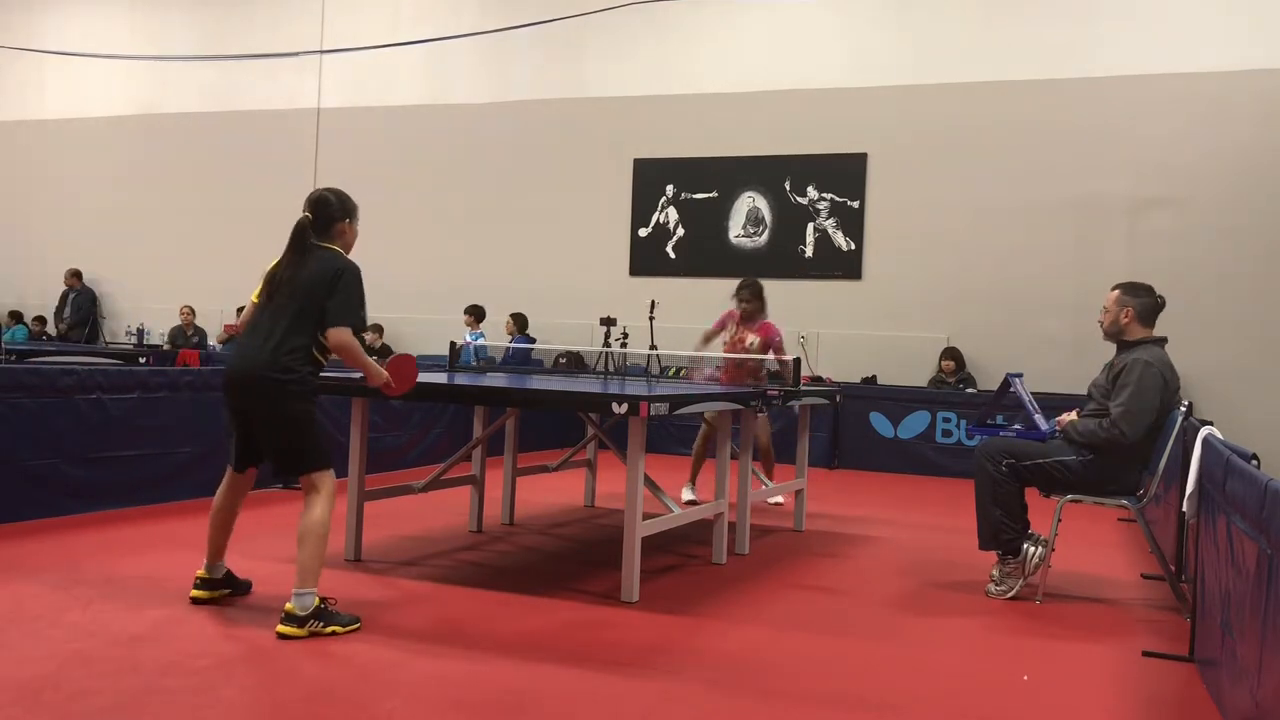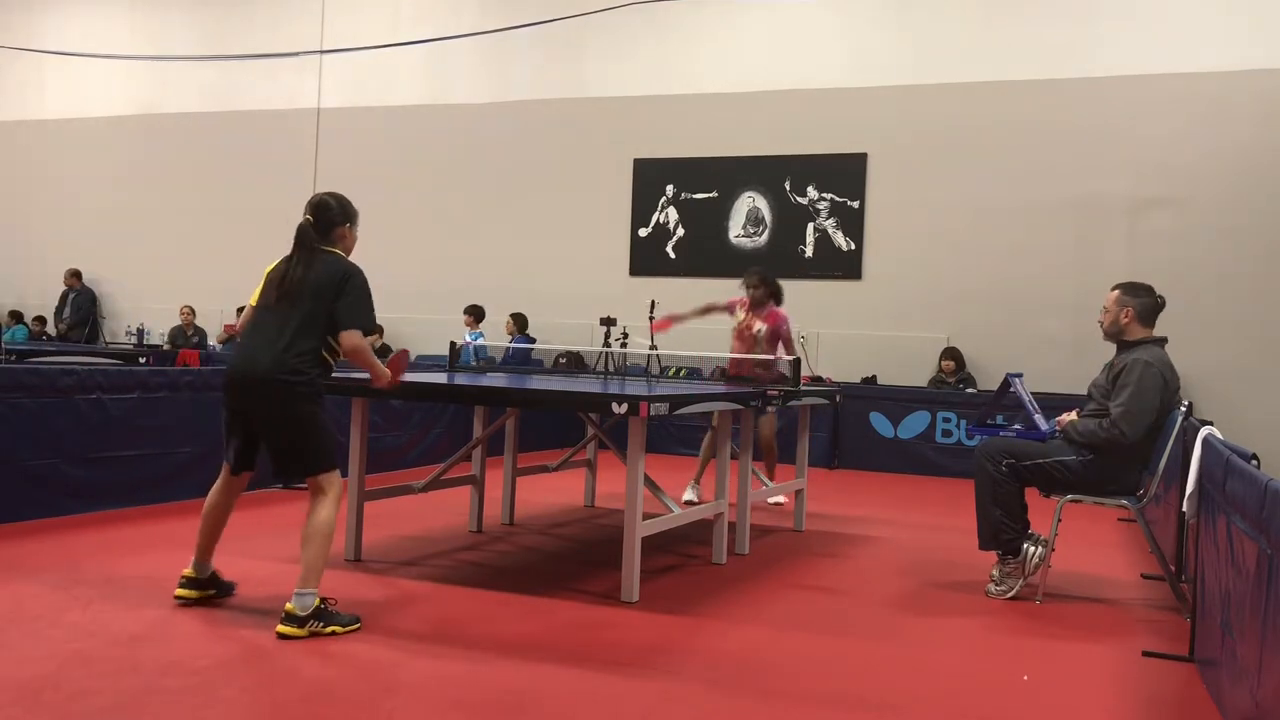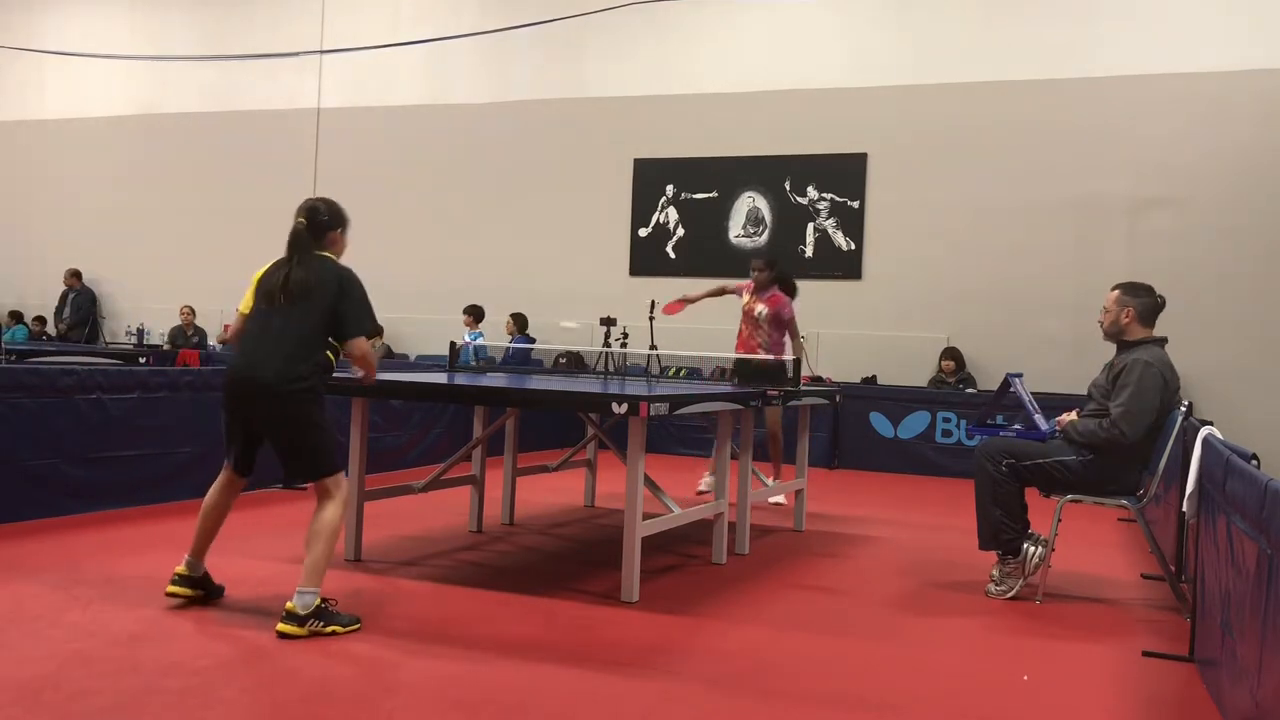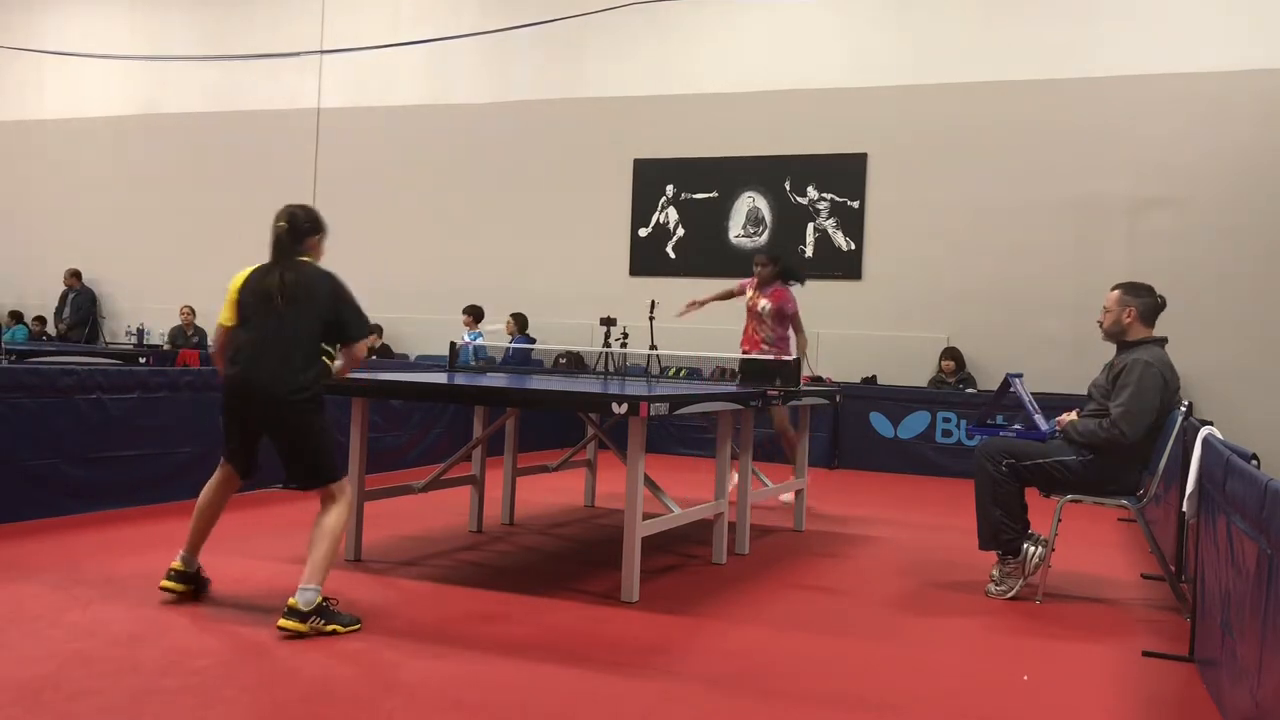
dt=0.1s
person 1, frame 1
left shoulder: (285, 262)
right shoulder: (342, 269)
left elbow: (244, 324)
right elbow: (338, 338)
right wrist: (373, 371)
left hip: (239, 374)
right hip: (282, 383)
left knee: (240, 473)
right knee: (320, 486)
left ankle: (211, 575)
right ankle: (302, 608)
person 1, frame 2
left shoulder: (284, 266)
right shoulder: (347, 273)
left elbow: (244, 326)
right elbow: (349, 342)
right wrist: (378, 371)
left hip: (242, 376)
right hip: (288, 385)
left knee: (233, 474)
right knee: (326, 487)
left ankle: (199, 575)
right ankle: (303, 608)
person 1, frame 3
left shoulder: (271, 272)
right shoulder: (342, 278)
left elbow: (237, 331)
right elbow: (360, 350)
right wrist: (369, 369)
left hip: (242, 383)
right hip: (293, 391)
left knee: (232, 476)
right knee: (333, 491)
left ankle: (191, 573)
right ankle: (303, 607)
person 1, frame 4
left shoulder: (250, 277)
right shoulder: (327, 284)
left elbow: (219, 344)
right elbow: (358, 352)
right wrist: (341, 367)
left hip: (243, 390)
right hip: (295, 398)
left knee: (229, 473)
right knee: (337, 496)
left ankle: (185, 568)
right ankle: (305, 604)
person 2, frame 1
left shoulder: (1144, 365)
right shoulder: (1134, 356)
left elbow: (1120, 431)
left wrist: (1072, 427)
right wrist: (1077, 420)
left hip: (1106, 467)
right hip: (1094, 453)
left knee: (993, 453)
right knee: (998, 449)
left ankle: (1014, 551)
right ankle: (1020, 542)
person 2, frame 2
left shoulder: (1144, 365)
right shoulder: (1134, 356)
left elbow: (1120, 431)
left wrist: (1072, 427)
right wrist: (1077, 420)
left hip: (1105, 467)
right hip: (1095, 454)
left knee: (993, 453)
right knee: (998, 450)
left ankle: (1014, 551)
right ankle: (1020, 542)
person 2, frame 3
left shoulder: (1144, 365)
right shoulder: (1133, 356)
left elbow: (1120, 432)
left wrist: (1073, 427)
right wrist: (1078, 419)
left hip: (1106, 467)
right hip: (1095, 454)
left knee: (993, 453)
right knee: (998, 449)
left ankle: (1014, 551)
right ankle: (1020, 542)
person 2, frame 4
left shoulder: (1145, 365)
right shoulder: (1134, 356)
left elbow: (1120, 431)
left wrist: (1073, 427)
right wrist: (1078, 419)
left hip: (1105, 467)
right hip: (1095, 454)
left knee: (993, 453)
right knee: (998, 449)
left ankle: (1014, 551)
right ankle: (1021, 543)
person 3, frame 1
left shoulder: (770, 330)
right shoulder: (729, 317)
right elbow: (707, 338)
right hip: (726, 385)
left knee: (763, 444)
right knee: (706, 433)
right ankle: (690, 486)
person 3, frame 2
left shoulder: (778, 318)
right shoulder: (740, 305)
left elbow: (792, 354)
right elbow: (713, 307)
right wrist: (686, 315)
left hip: (763, 382)
right hip: (735, 378)
left knee: (767, 438)
right knee: (716, 429)
right ankle: (694, 484)
person 3, frame 3
left shoulder: (781, 302)
right shoulder: (748, 289)
left elbow: (796, 340)
right elbow: (723, 289)
right wrist: (696, 297)
left hip: (770, 367)
right hip: (744, 364)
left knee: (773, 429)
left ankle: (777, 482)
right ankle: (711, 475)
person 3, frame 4
left shoulder: (784, 296)
right shoulder: (751, 285)
left elbow: (800, 334)
right elbow: (730, 292)
right wrist: (703, 301)
left knee: (781, 426)
